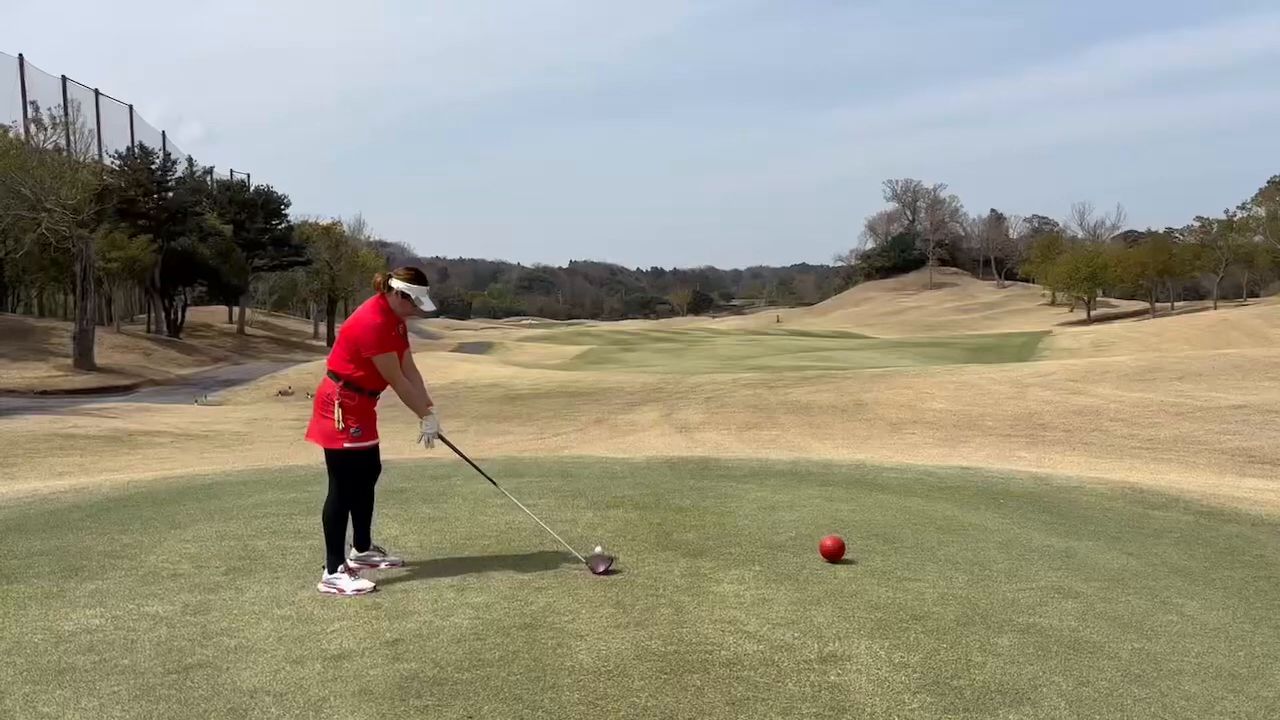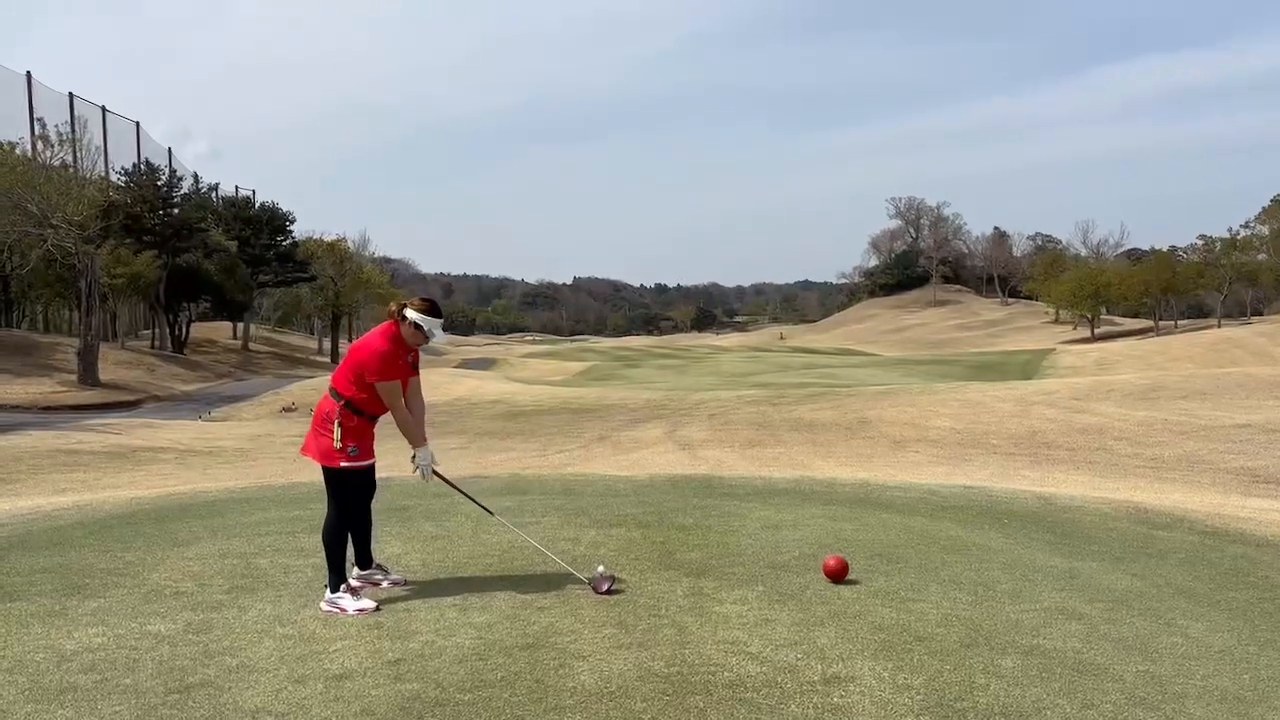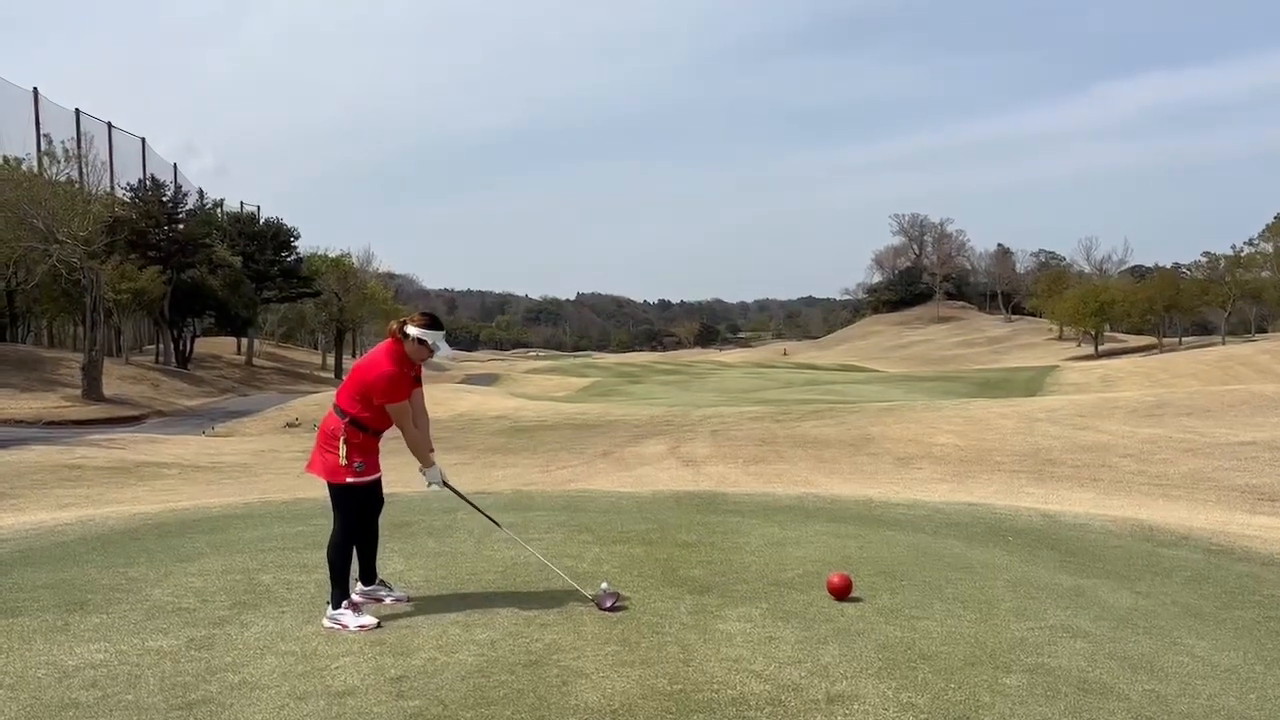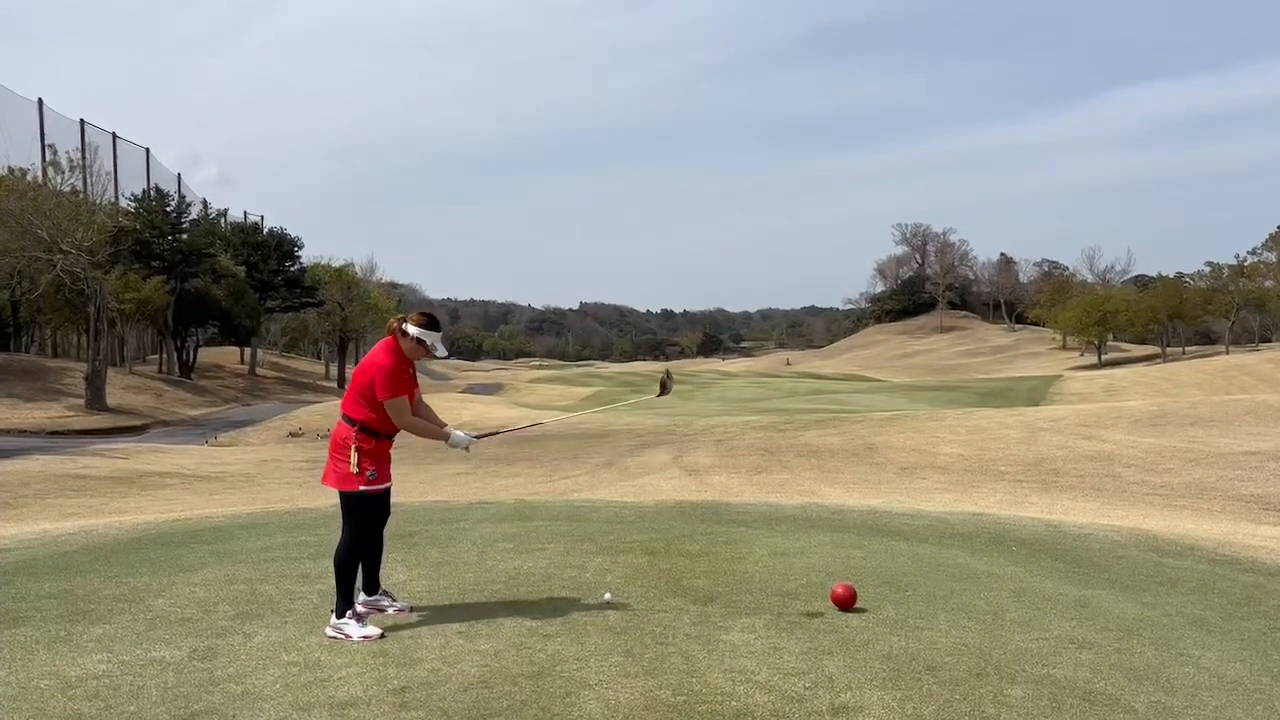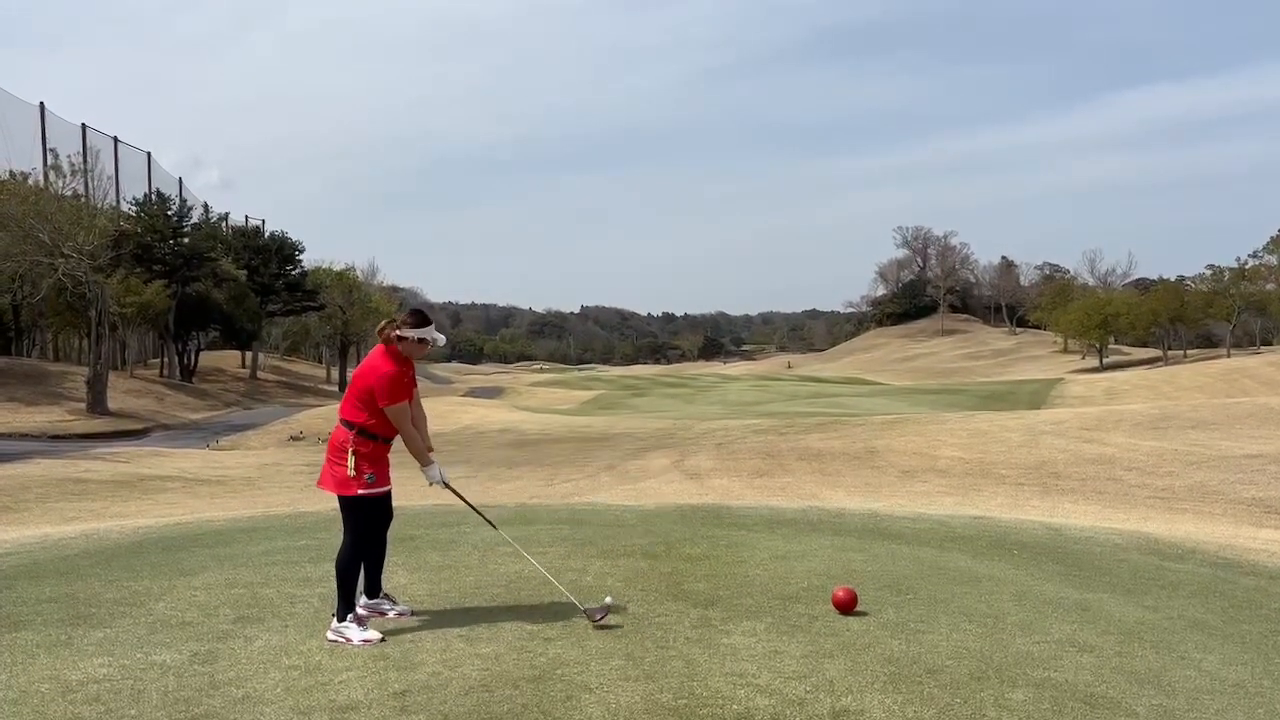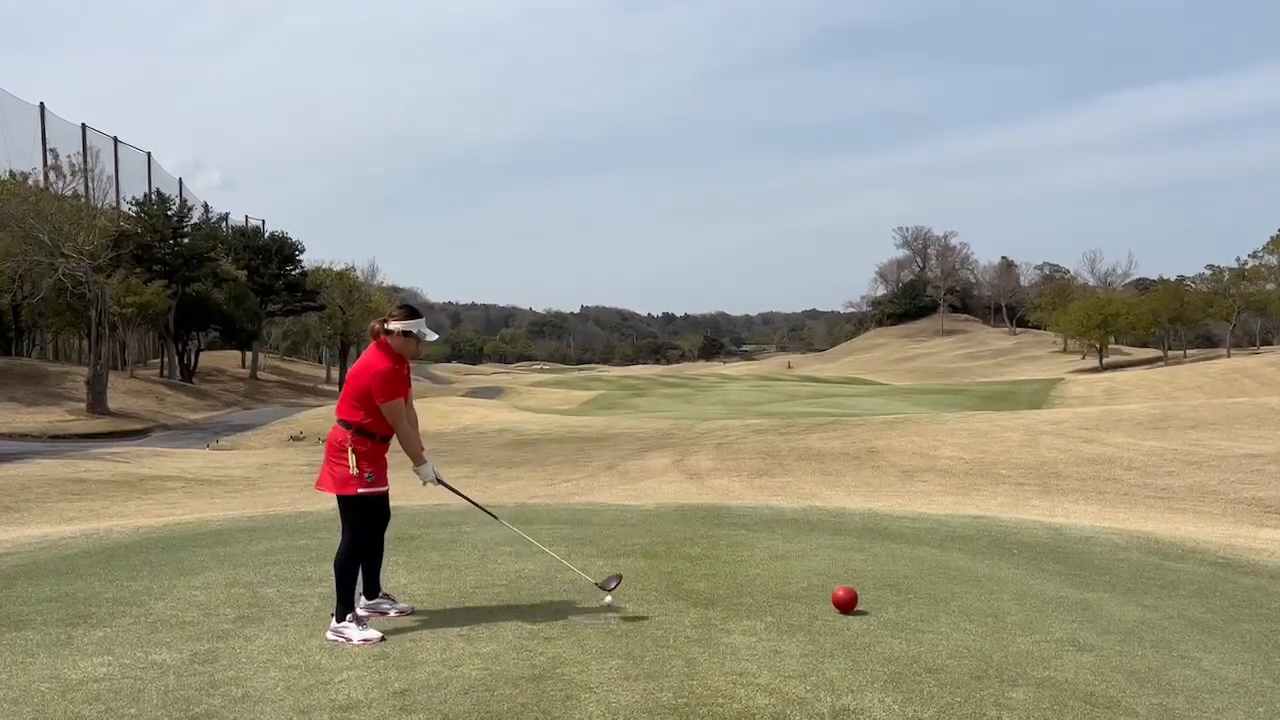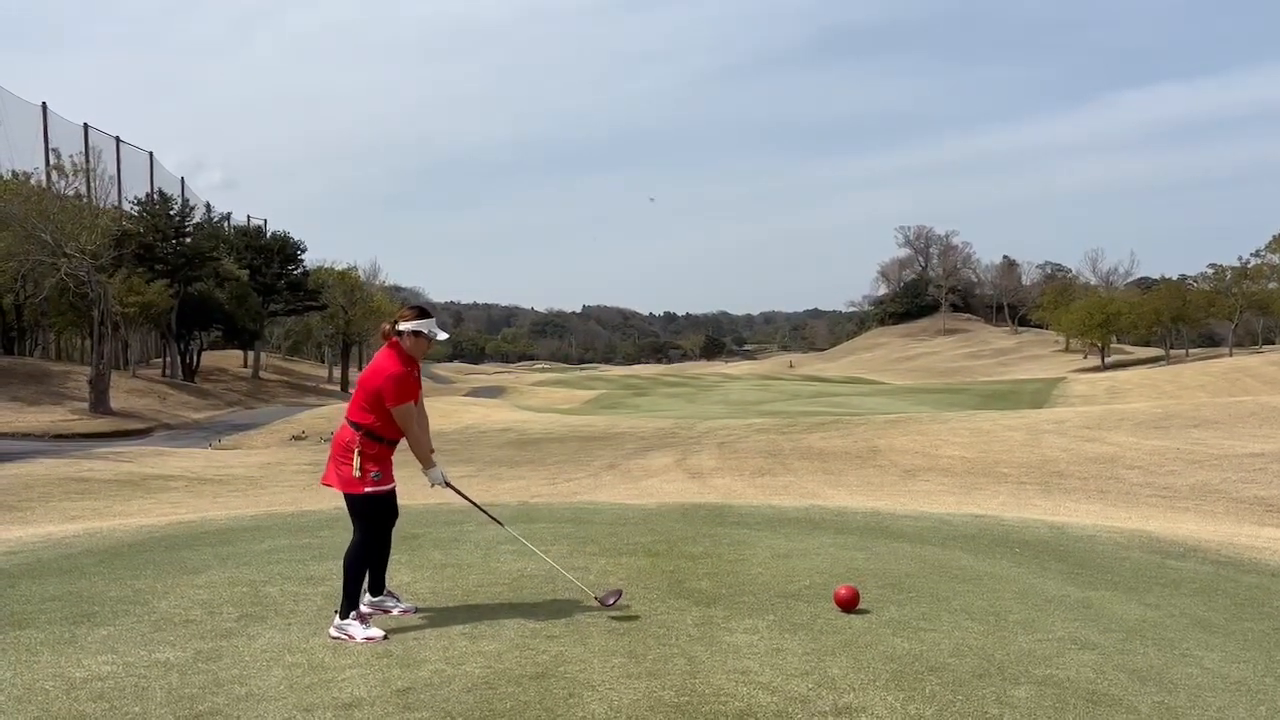
dt=0.7s
person 1, frame 1
left shoulder: (395, 319)
right shoulder: (372, 323)
left elbow: (409, 370)
right elbow: (396, 381)
left wrist: (429, 410)
right wrist: (424, 415)
left hip: (359, 406)
right hip: (341, 407)
left knee: (366, 477)
right knee: (343, 486)
left ankle: (362, 549)
right ankle: (333, 571)
person 1, frame 2
left shoulder: (408, 346)
right shoulder: (380, 349)
left elbow: (414, 399)
right elbow: (397, 409)
left wrist: (422, 445)
right wrist: (419, 448)
left hip: (359, 425)
right hip: (339, 426)
left knee: (362, 497)
right knee: (342, 505)
left ankle: (364, 568)
right ankle: (336, 590)
person 1, frame 3
left shoulder: (408, 359)
right shoulder: (386, 370)
left elbow: (419, 412)
right elbow: (406, 427)
left wrist: (430, 457)
right wrist: (428, 465)
left hip: (363, 439)
right hip: (344, 442)
left knee: (370, 512)
right knee: (348, 521)
left ankle: (368, 583)
right ankle: (338, 607)
person 1, frame 4
left shoulder: (402, 359)
right shoulder: (385, 365)
left elbow: (418, 405)
right elbow: (404, 420)
left wrist: (449, 430)
right wrist: (447, 436)
left hip: (373, 448)
right hip: (356, 450)
left knee: (376, 522)
right knee: (356, 530)
left ankle: (370, 594)
right ankle: (341, 617)
person 1, frame 5
left shoulder: (401, 359)
right shoulder: (385, 371)
left elbow: (416, 410)
right elbow: (405, 428)
left wrist: (429, 453)
right wrist: (428, 465)
left hip: (371, 452)
right hip: (354, 453)
left knee: (380, 523)
right knee: (358, 534)
left ankle: (372, 597)
right ankle: (342, 620)
person 1, frame 6
left shoulder: (396, 359)
right shoulder: (381, 369)
left elbow: (409, 411)
right elbow: (401, 426)
left wrist: (421, 456)
right wrist: (421, 464)
left hip: (369, 452)
right hip: (353, 455)
left knee: (377, 524)
right knee: (355, 533)
left ankle: (371, 598)
right ankle: (342, 620)
person 1, frame 7
left shoulder: (407, 361)
right shoulder: (392, 372)
left elbow: (420, 413)
right elbow: (410, 429)
left wrist: (431, 457)
right wrist: (430, 467)
left hip: (374, 452)
right hip: (359, 454)
left knee: (385, 520)
right knee: (367, 530)
left ankle: (375, 595)
right ankle: (346, 616)
